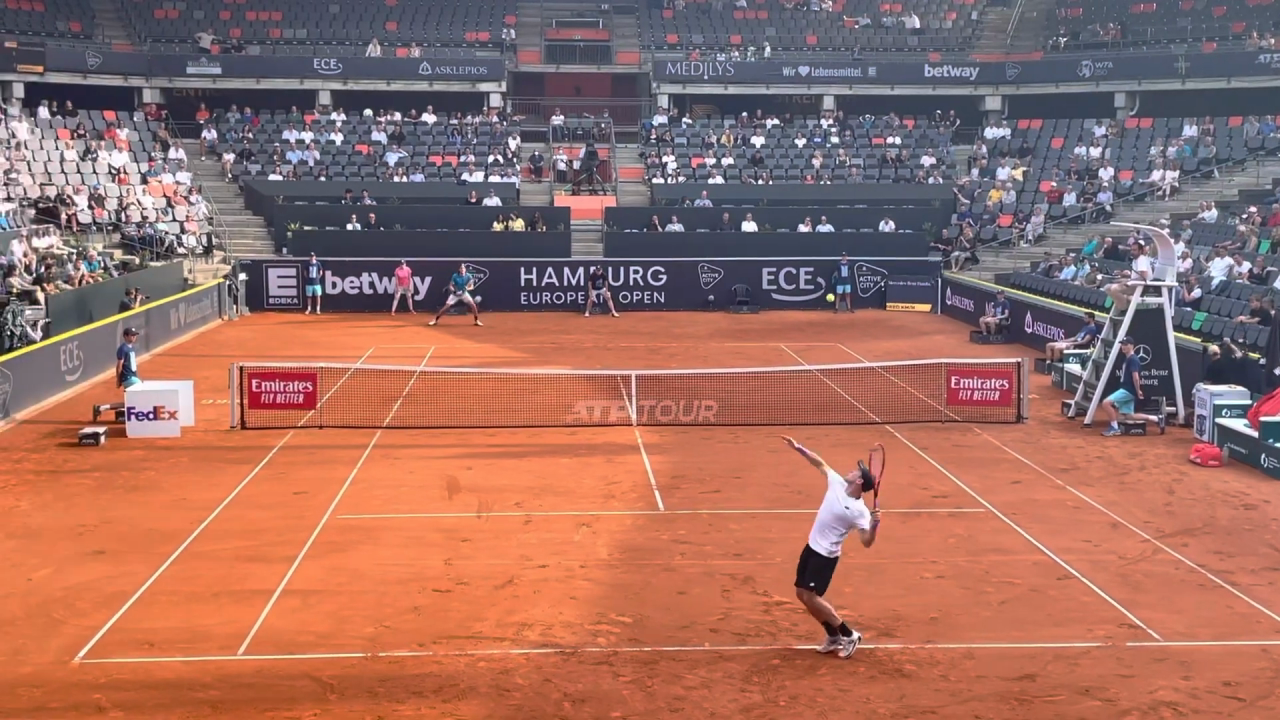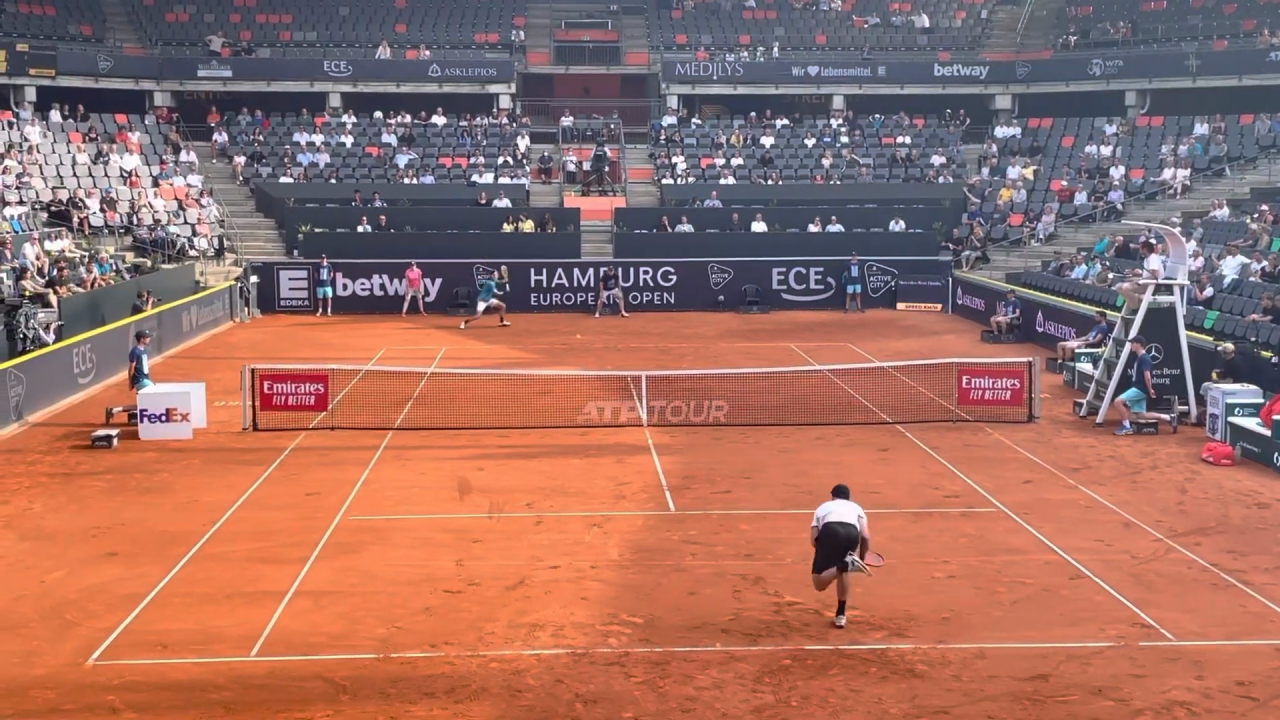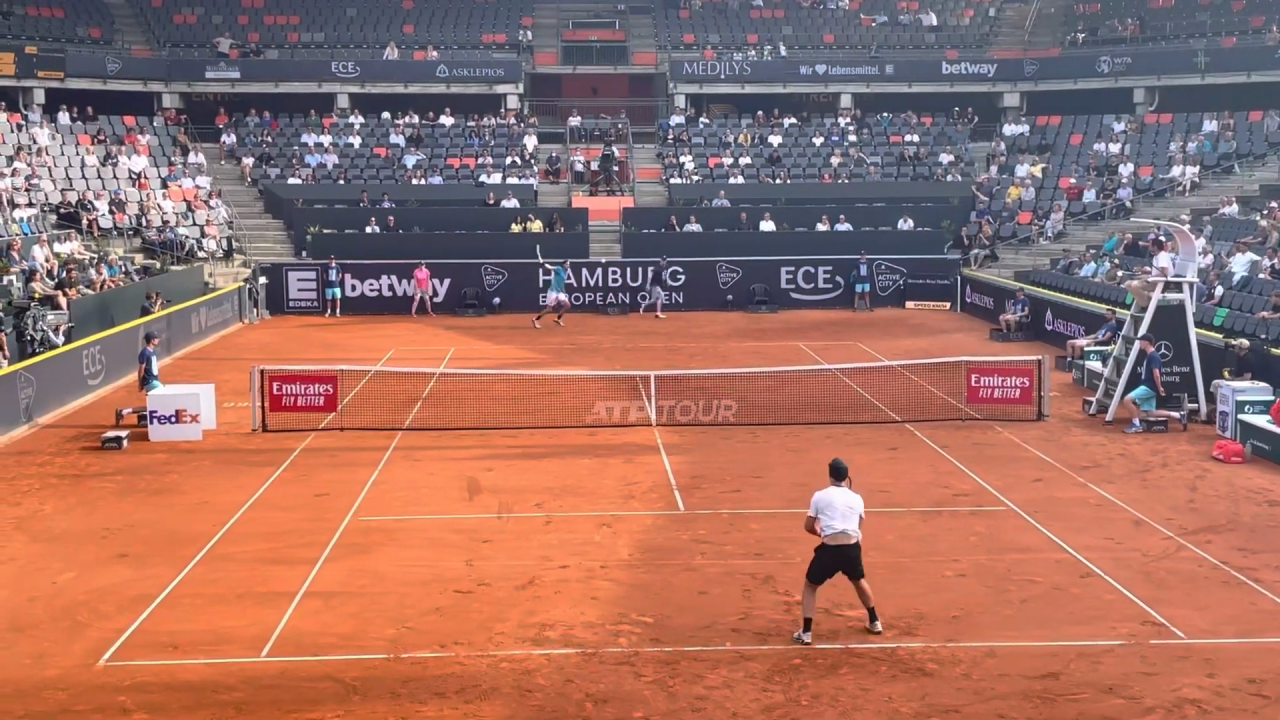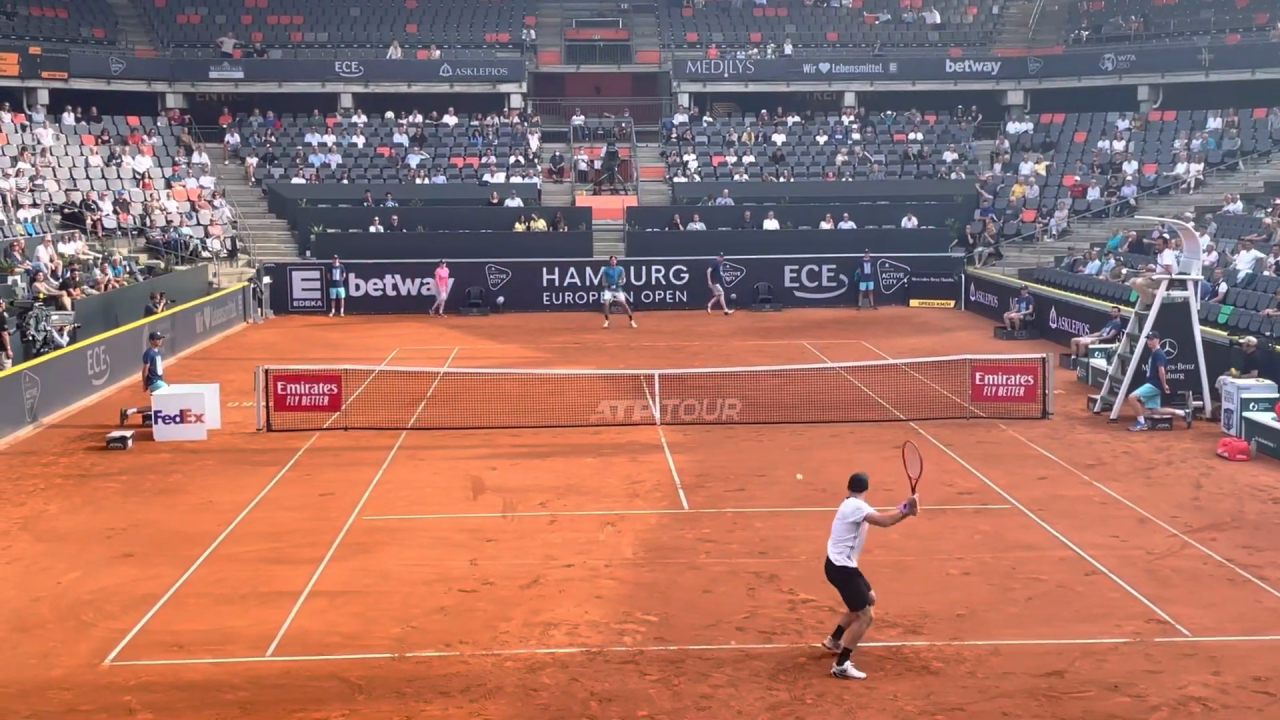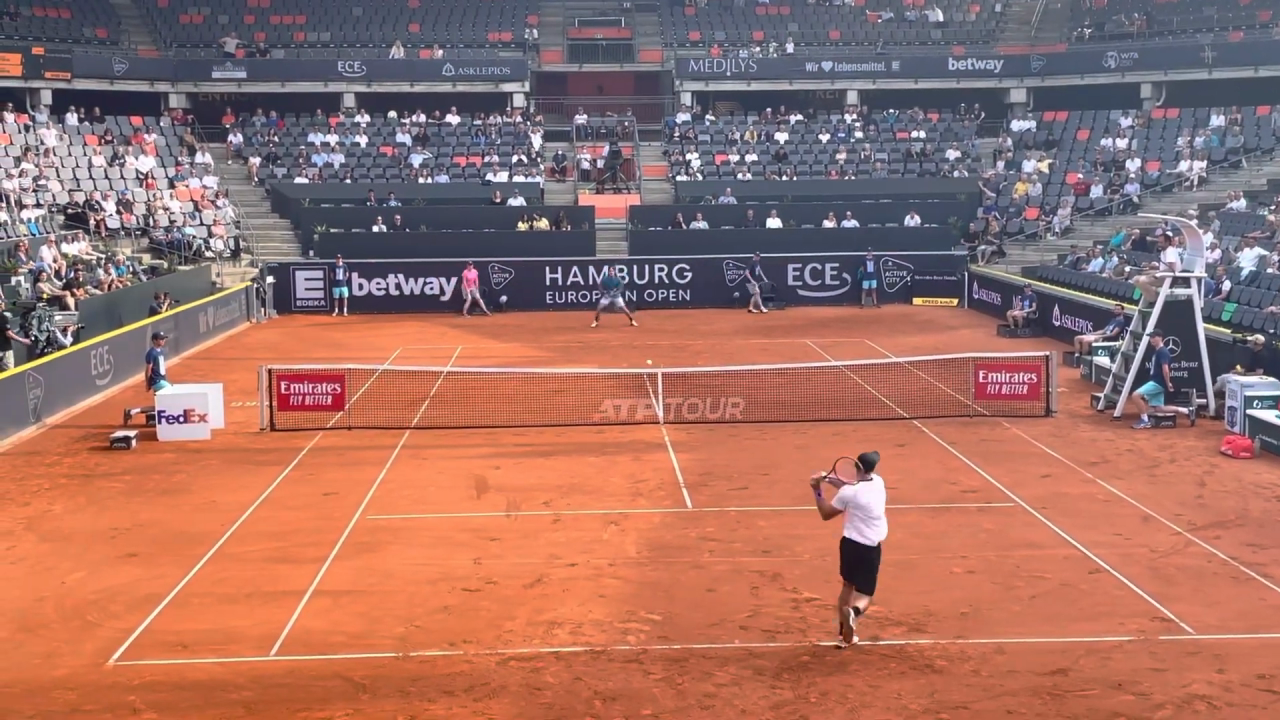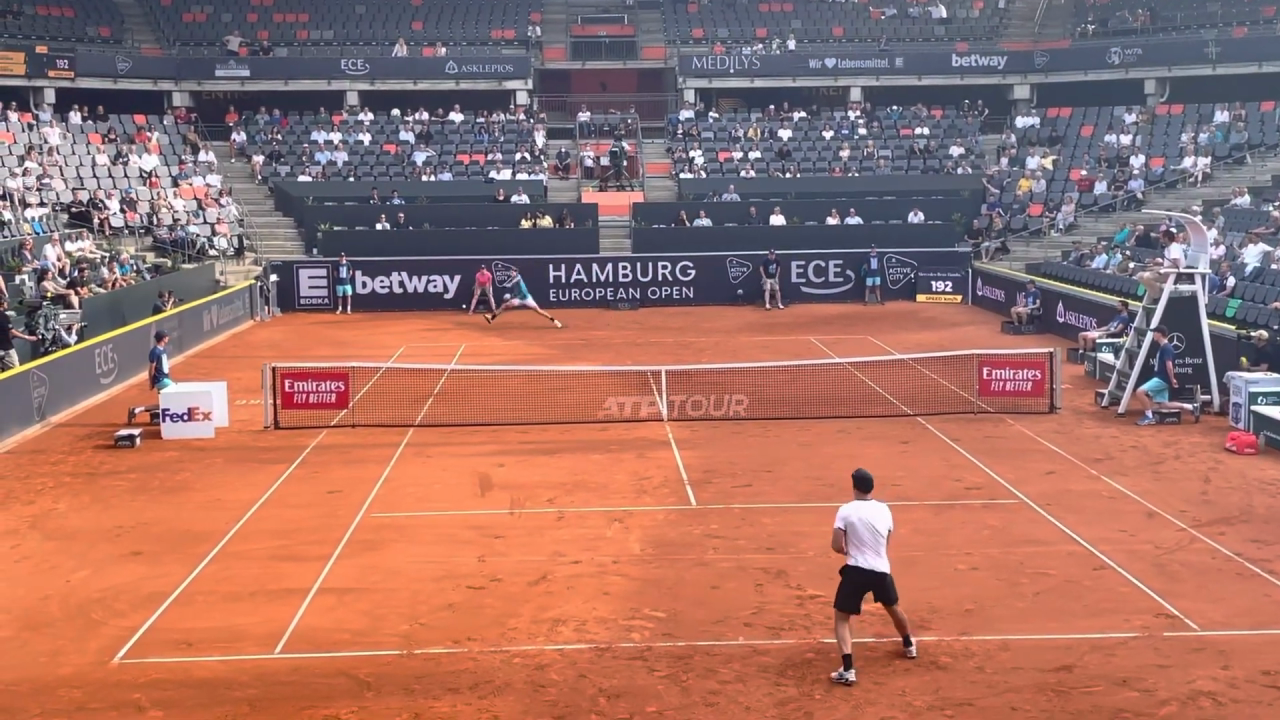
dt=0.7s
person 1, frame 1
left shoulder: (860, 512)
right shoulder: (840, 485)
left elbow: (867, 543)
right elbow: (820, 464)
left wrist: (875, 525)
right wrist: (798, 447)
left hip: (826, 555)
right hip: (812, 548)
left knee: (812, 598)
right knee: (803, 595)
left ankle: (849, 635)
right ankle: (835, 636)
person 1, frame 2
left shoulder: (822, 508)
right shoulder: (856, 508)
left elbow: (814, 540)
right elbow: (865, 536)
right wrist: (861, 559)
left hip: (829, 530)
right hip: (852, 533)
left knee: (819, 583)
right knee: (841, 571)
left ankle: (847, 563)
right ankle: (841, 615)
person 1, frame 3
left shoulder: (819, 496)
right shoulder: (857, 498)
left elbow: (808, 527)
left hip: (829, 550)
right hip: (852, 548)
left knee: (810, 587)
right knee: (859, 581)
left ankle: (806, 632)
right ankle: (874, 622)
person 1, frame 4
left shoulder: (851, 505)
right shoulder: (856, 506)
left elbow: (881, 520)
right elbow: (883, 521)
left wrist: (904, 509)
right wrist: (906, 508)
left hip: (839, 565)
right hip: (842, 568)
left knee: (869, 599)
right knee: (866, 616)
left ankle: (835, 640)
right ankle: (841, 664)
person 1, frame 5
left shoulder: (847, 493)
right shoulder: (878, 481)
left elbow: (826, 514)
left wrist: (818, 491)
right wrist: (828, 478)
left hip: (851, 544)
right hip: (872, 547)
left knee: (848, 587)
right knee: (865, 596)
left ankle: (845, 634)
right ankle: (852, 613)
person 1, frame 6
left shoulder: (846, 511)
right shoulder: (884, 510)
left elbow: (836, 546)
left hip: (855, 571)
right hip: (881, 571)
left knee: (841, 618)
right knee: (893, 607)
left ankle: (847, 670)
right ankle: (909, 646)
